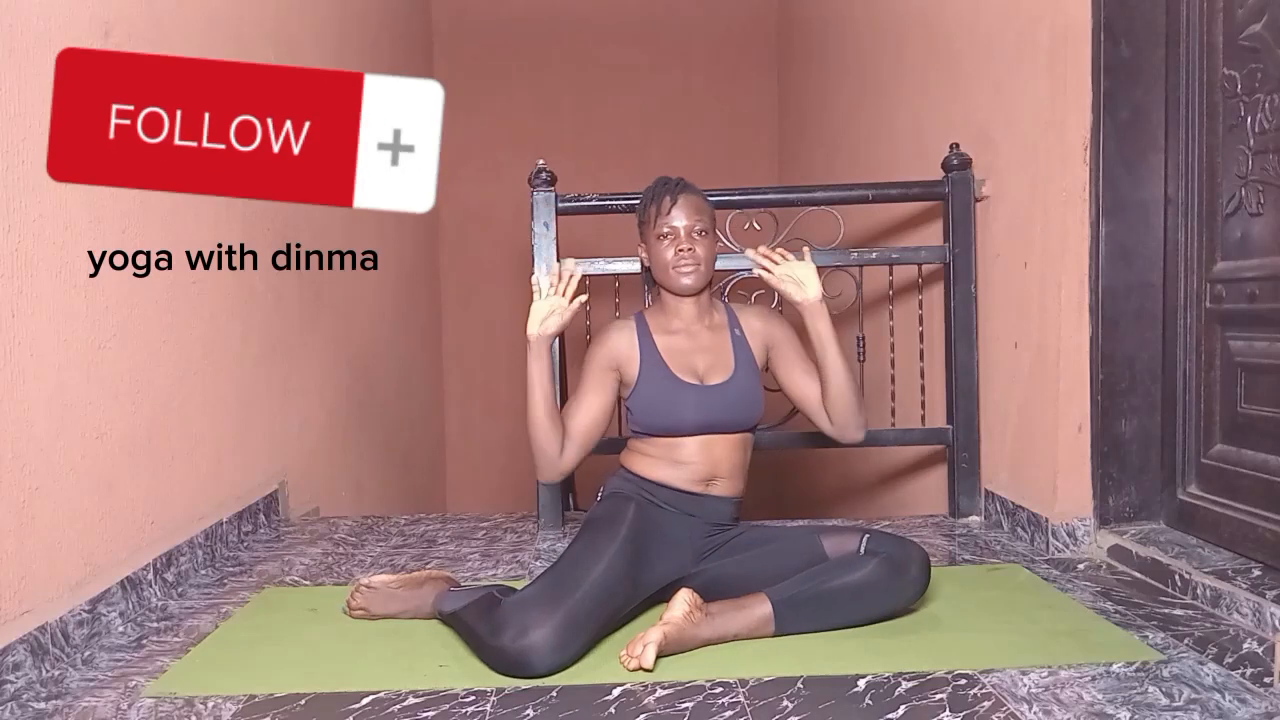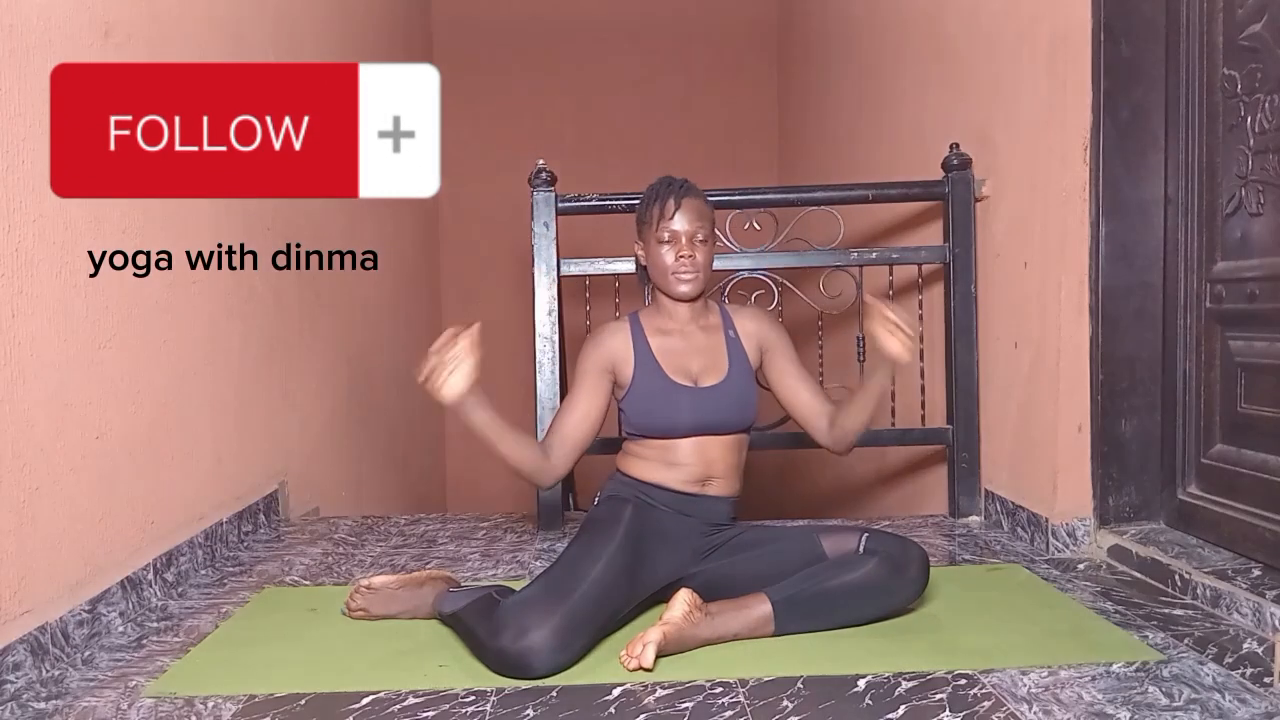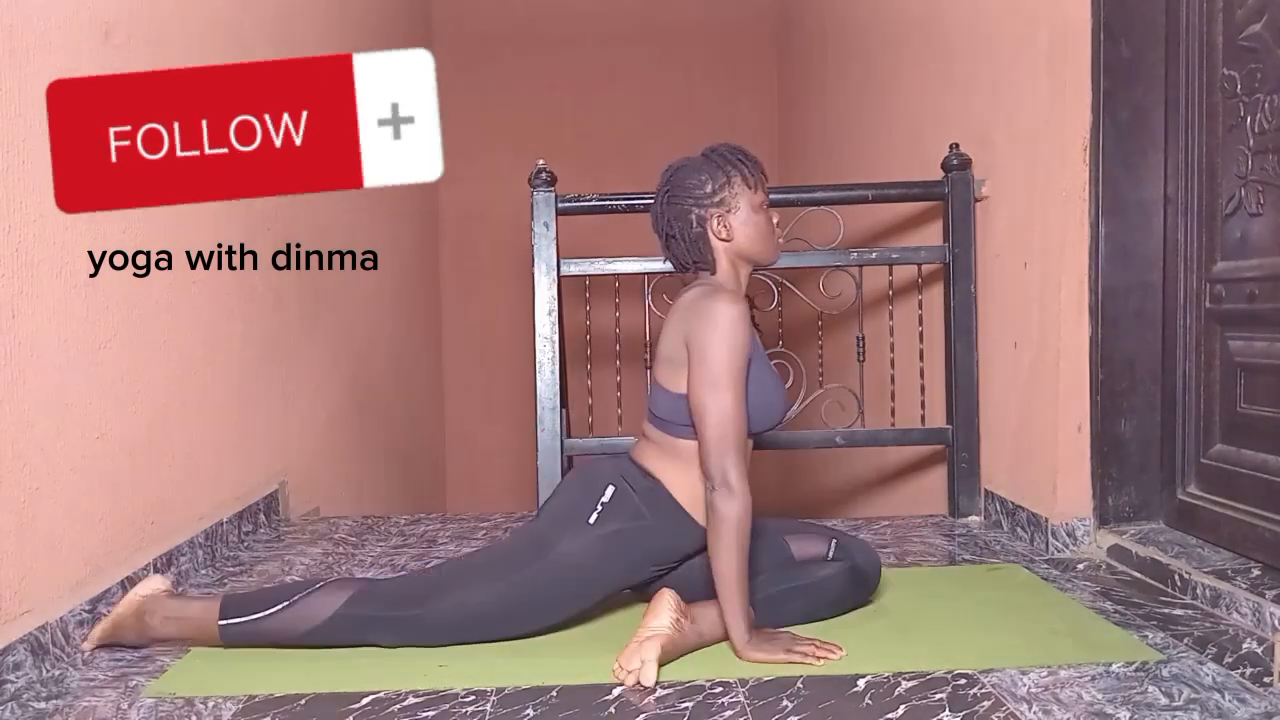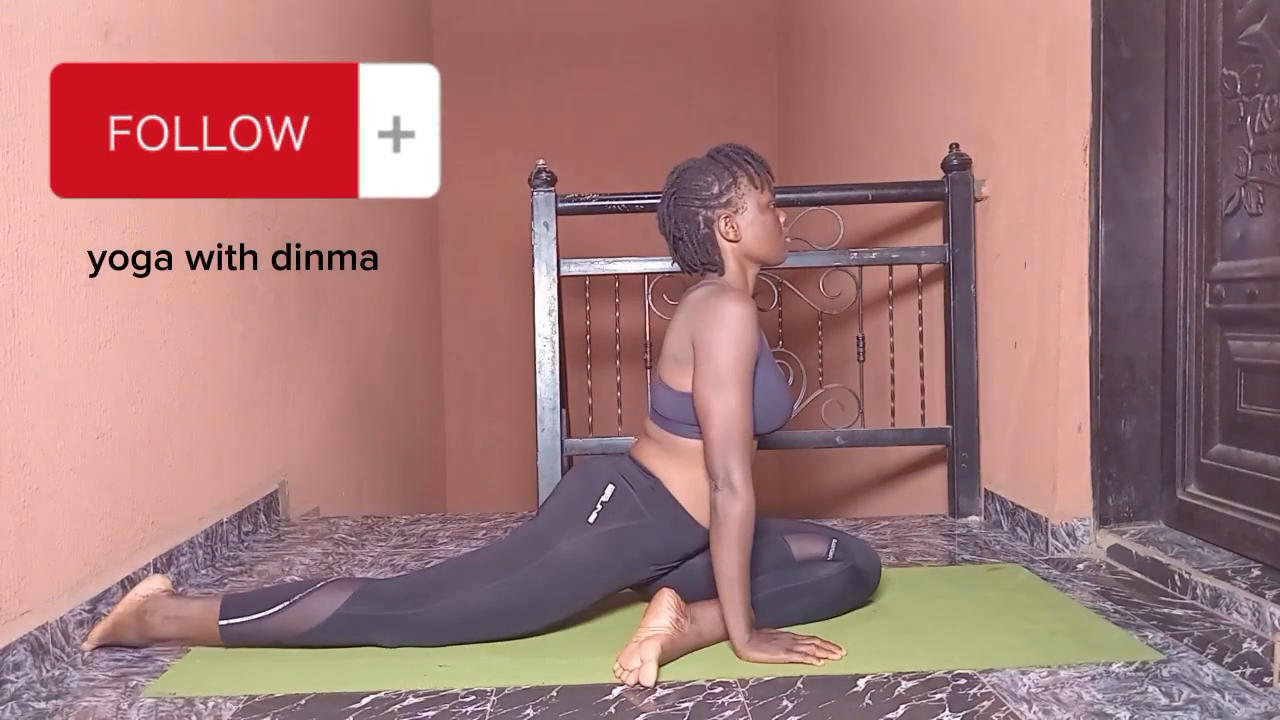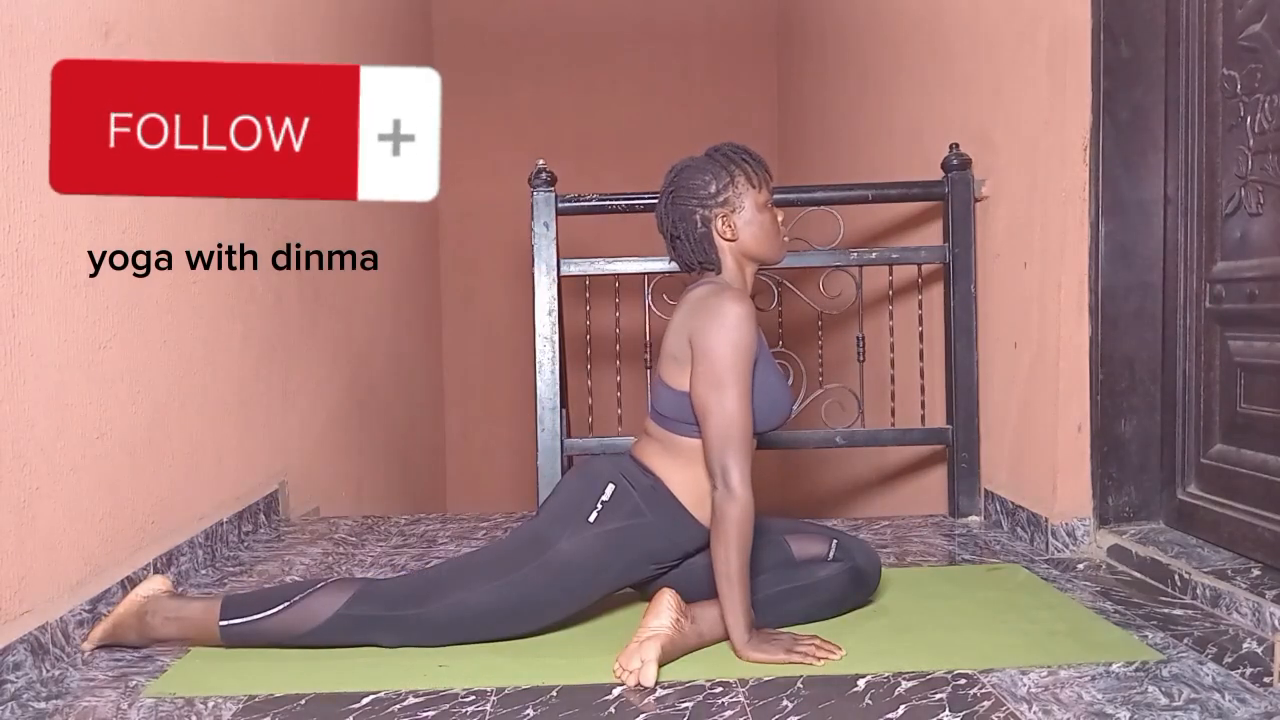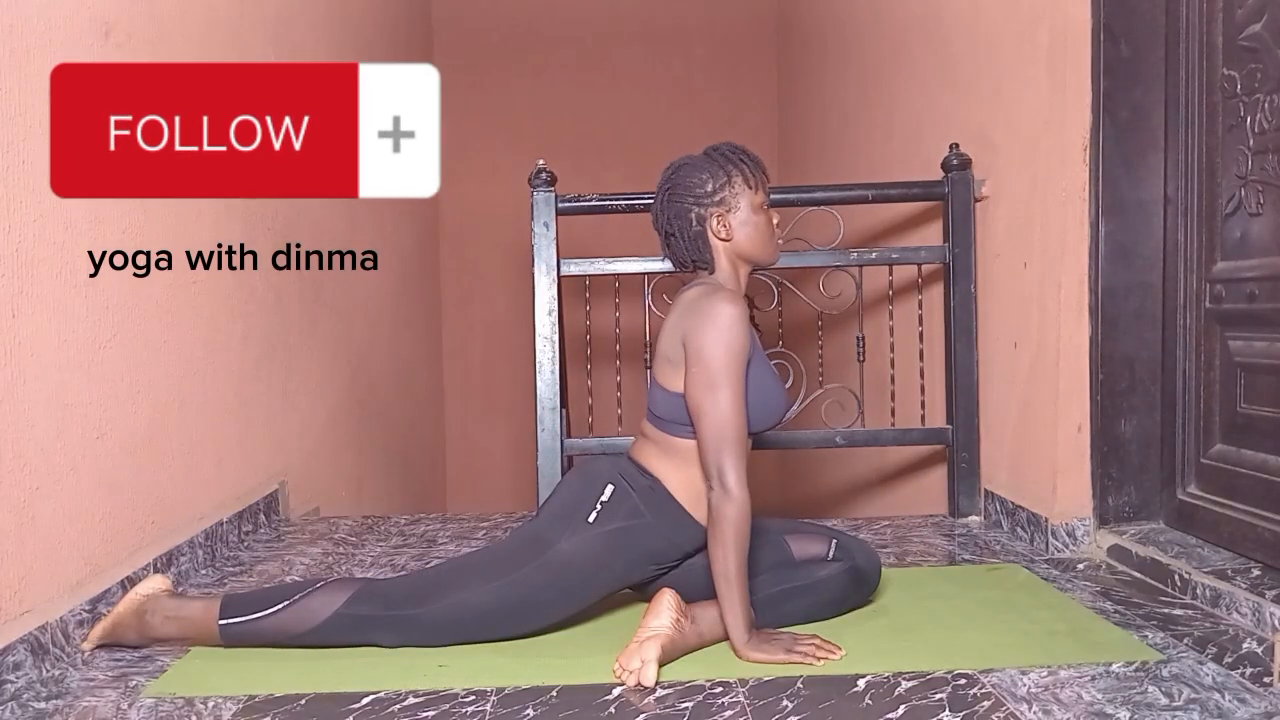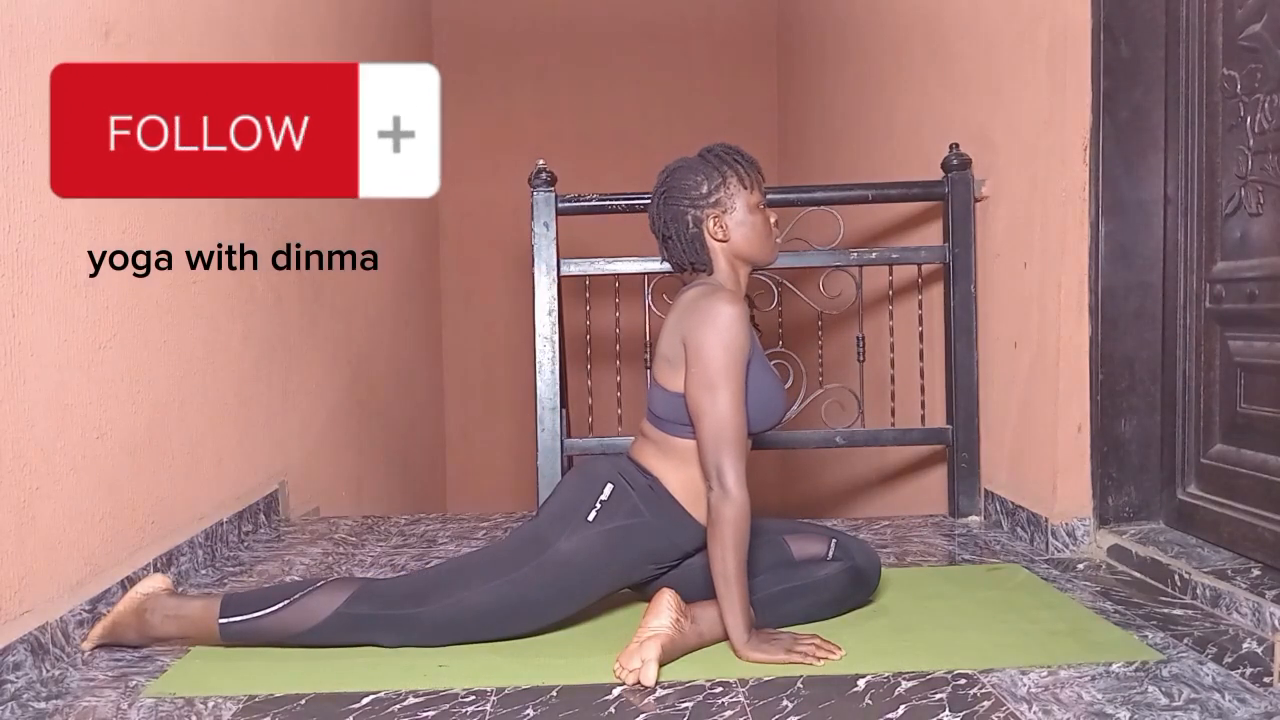
dt=0.7s
person 1, frame 1
left shoulder: (760, 328)
right shoulder: (621, 342)
left elbow: (848, 427)
right elbow: (553, 463)
left wrist: (814, 309)
right wrist: (539, 343)
left hip: (720, 537)
right hip: (637, 517)
left knee: (901, 565)
right knee: (530, 646)
left ankle: (701, 620)
right ankle: (442, 595)
person 1, frame 2
left shoulder: (753, 331)
right shoulder: (614, 345)
left elbow: (833, 433)
right elbow: (546, 462)
left wrist: (887, 364)
right wrist: (465, 397)
left hip: (714, 538)
right hip: (632, 521)
left knee: (900, 565)
right knee: (528, 646)
left ankle: (696, 623)
right ankle: (440, 594)
person 1, frame 3
left shoulder: (714, 305)
right shoulder: (720, 309)
right elbow: (726, 482)
right wrist: (743, 633)
left hip: (659, 532)
right hip: (618, 519)
left knee: (851, 565)
right knee: (403, 607)
left ankle: (687, 618)
right ankle: (172, 614)
person 1, frame 4
left shoulder: (719, 304)
right shoulder: (726, 310)
right elbow: (730, 484)
right wrist: (744, 631)
left hip: (661, 530)
right hip: (618, 517)
left knee: (852, 564)
right knee: (402, 607)
left ankle: (683, 618)
right ankle: (167, 615)
person 1, frame 5
left shoulder: (718, 302)
right shoulder: (725, 310)
right elbow: (730, 483)
right wrist: (745, 634)
left hip: (660, 531)
right hip: (617, 516)
left knee: (851, 565)
right knee: (405, 608)
right ankle: (169, 616)
person 1, frame 6
left shoulder: (714, 304)
right shoulder: (718, 311)
right elbow: (727, 484)
right wrist: (744, 633)
left hip: (660, 532)
right hip: (615, 518)
left knee: (852, 564)
right knee: (400, 608)
left ankle: (686, 618)
right ankle: (167, 615)
person 1, frame 7
left shoulder: (712, 304)
right shoulder: (718, 312)
right elbow: (726, 484)
right wrist: (743, 632)
left hip: (658, 531)
right hip: (614, 518)
left knee: (851, 565)
right knee: (403, 607)
left ankle: (683, 616)
right ankle: (168, 616)
